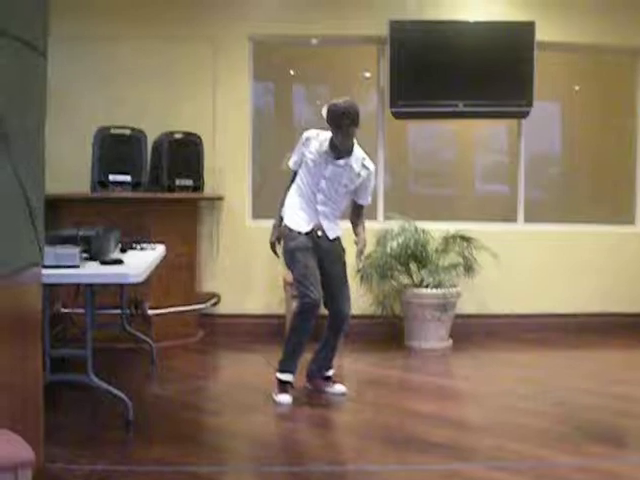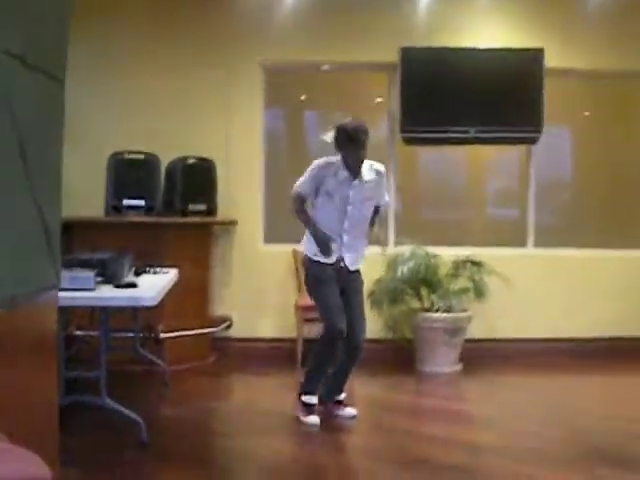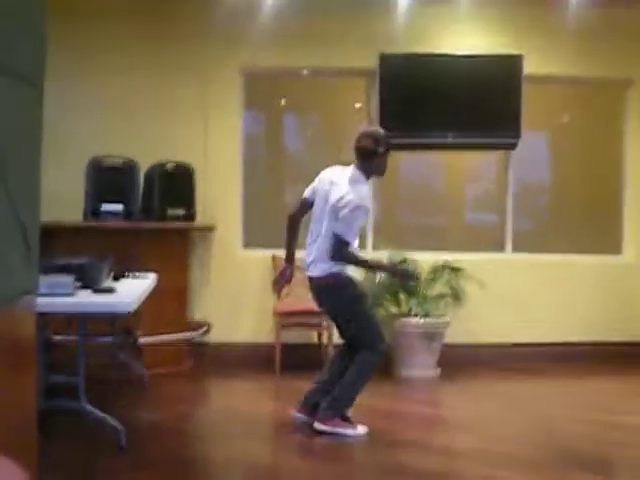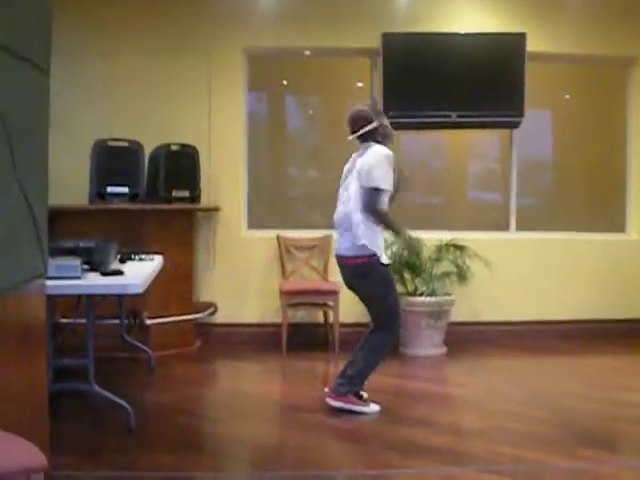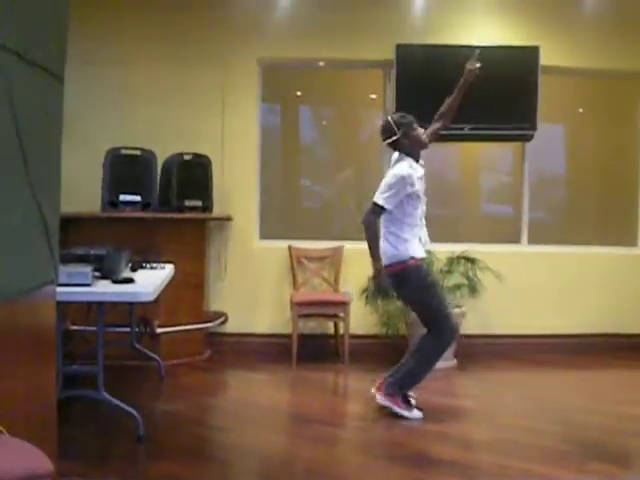
dt=1s
person 1, frame 1
left shoulder: (364, 168)
right shoulder: (310, 141)
left elbow: (357, 210)
right elbow: (292, 181)
left wrist: (360, 233)
right wrist: (278, 223)
left hip: (329, 237)
right hip: (297, 231)
left knee: (341, 311)
right knee: (310, 299)
left ankle: (319, 373)
right ankle: (285, 375)
person 1, frame 2
left shoulder: (377, 175)
right shoulder: (322, 169)
right elbow: (297, 202)
left wrist: (372, 219)
right wrist: (314, 230)
left hip: (351, 266)
right hip: (320, 262)
left knee: (355, 338)
right knee: (336, 328)
left ankle: (331, 396)
right ankle: (308, 396)
person 1, frame 3
left shoulder: (330, 174)
right shoulder: (359, 200)
left elbow: (294, 217)
right elbow: (338, 252)
left wrist: (289, 263)
right wrist: (384, 268)
left hip: (318, 275)
right hip: (333, 278)
left knee: (355, 343)
right knee: (374, 345)
left ankle: (312, 404)
right ankle: (331, 413)
person 1, frame 4
left shoulder: (359, 159)
right shoulder: (381, 155)
right elbow: (373, 207)
right wrist: (401, 234)
left hip: (347, 255)
right hip: (364, 256)
left knee: (383, 321)
right knee: (389, 326)
left ankle: (345, 383)
right ankle: (345, 390)
person 1, frame 5
left shoulder: (410, 162)
right shoulder: (402, 173)
left elbow: (441, 121)
right elbow: (370, 217)
left wrist: (464, 83)
right wrist: (377, 268)
left hip: (409, 262)
right hip: (404, 264)
left knee: (438, 329)
right knee: (444, 330)
left ankle: (391, 384)
right ankle: (395, 390)
